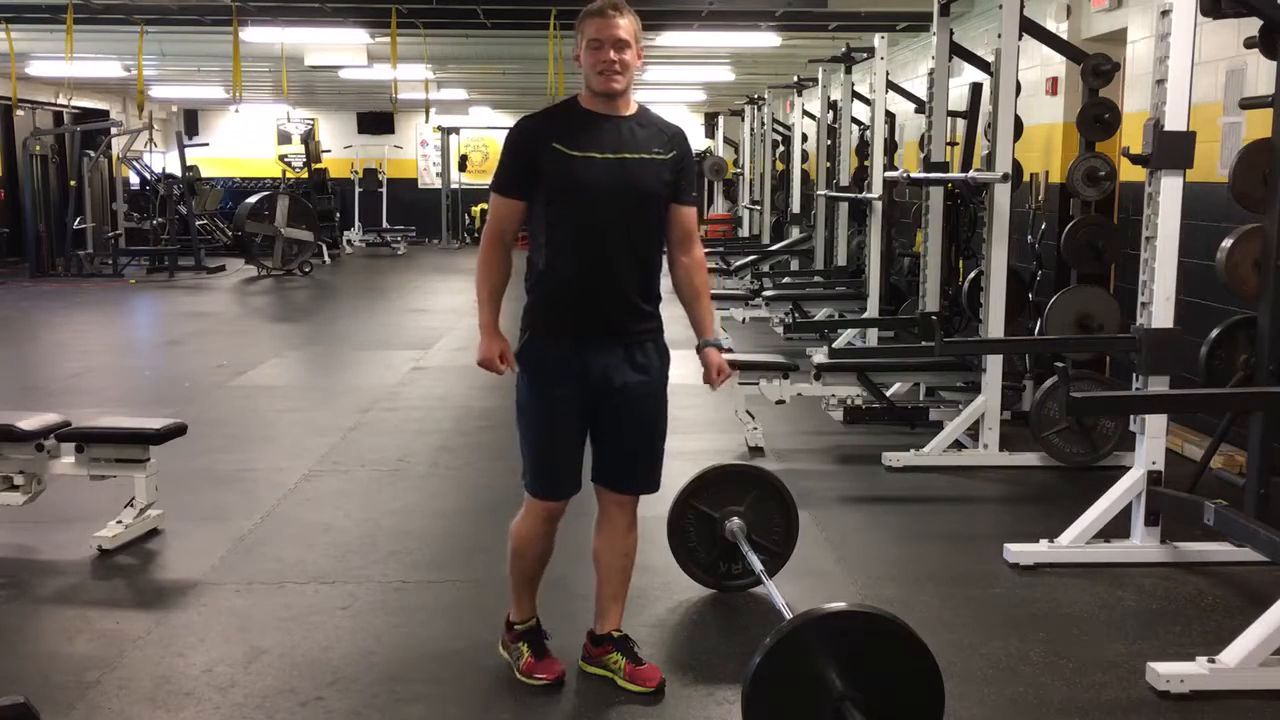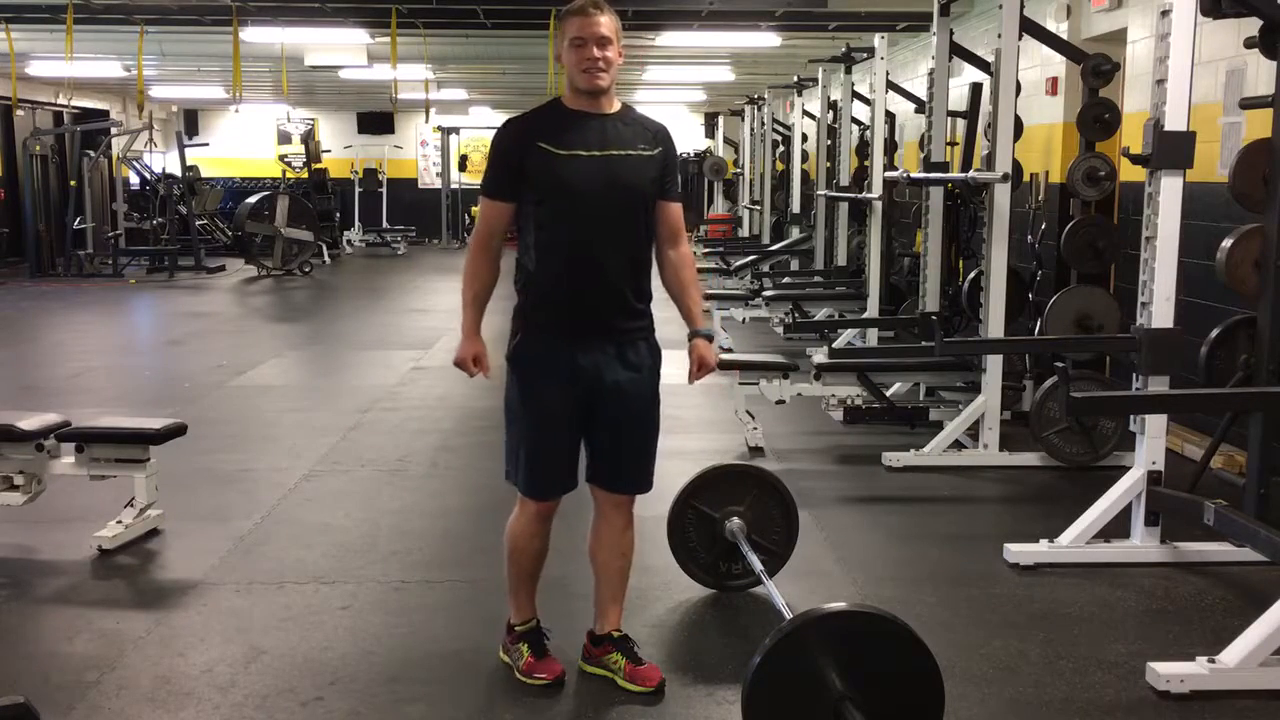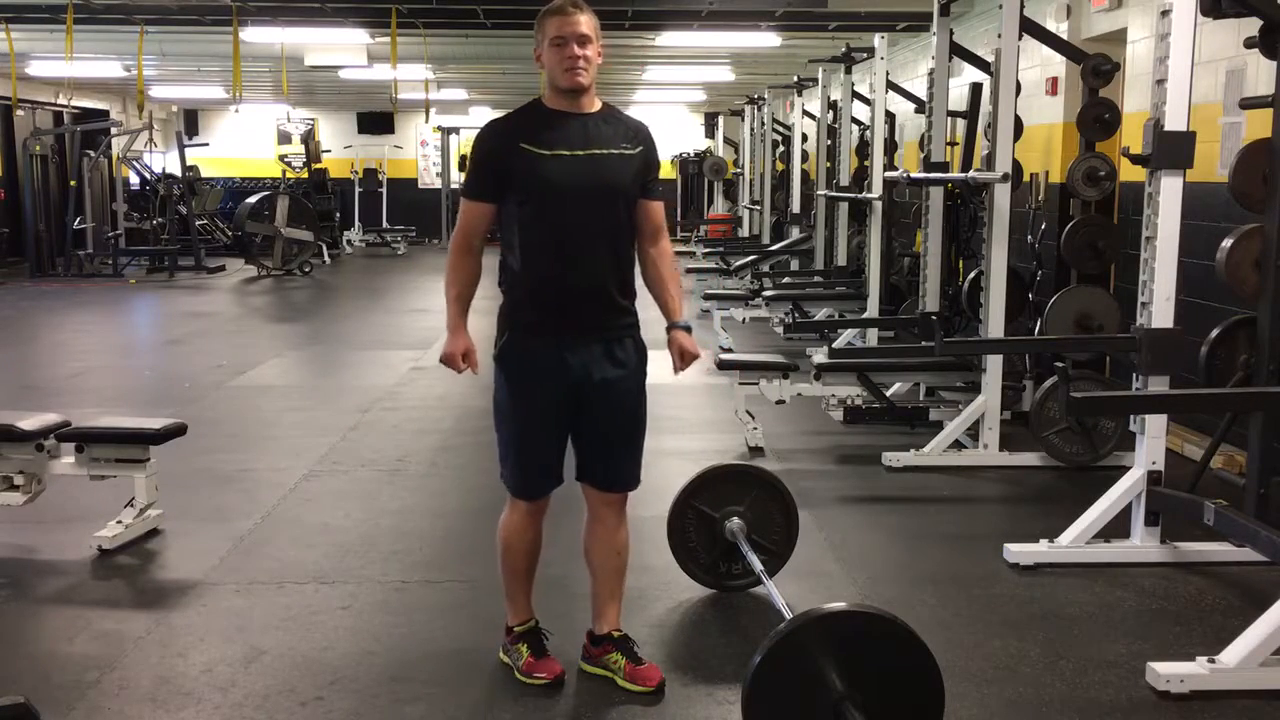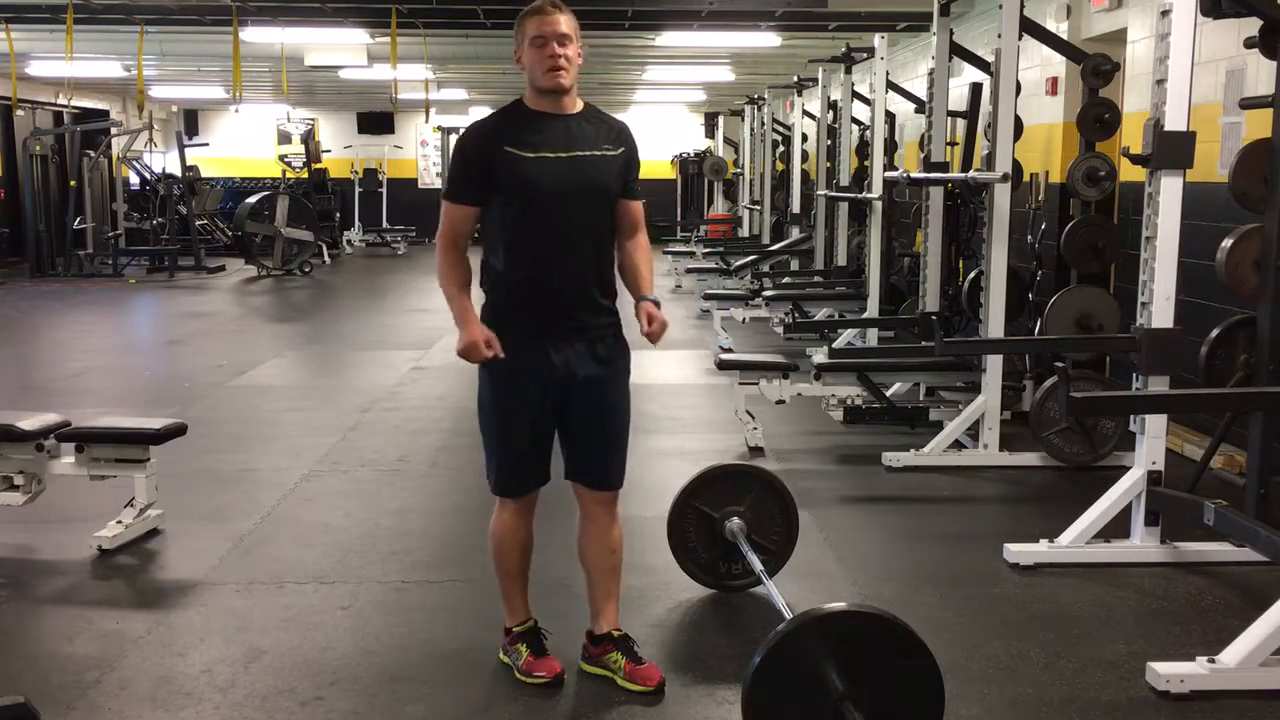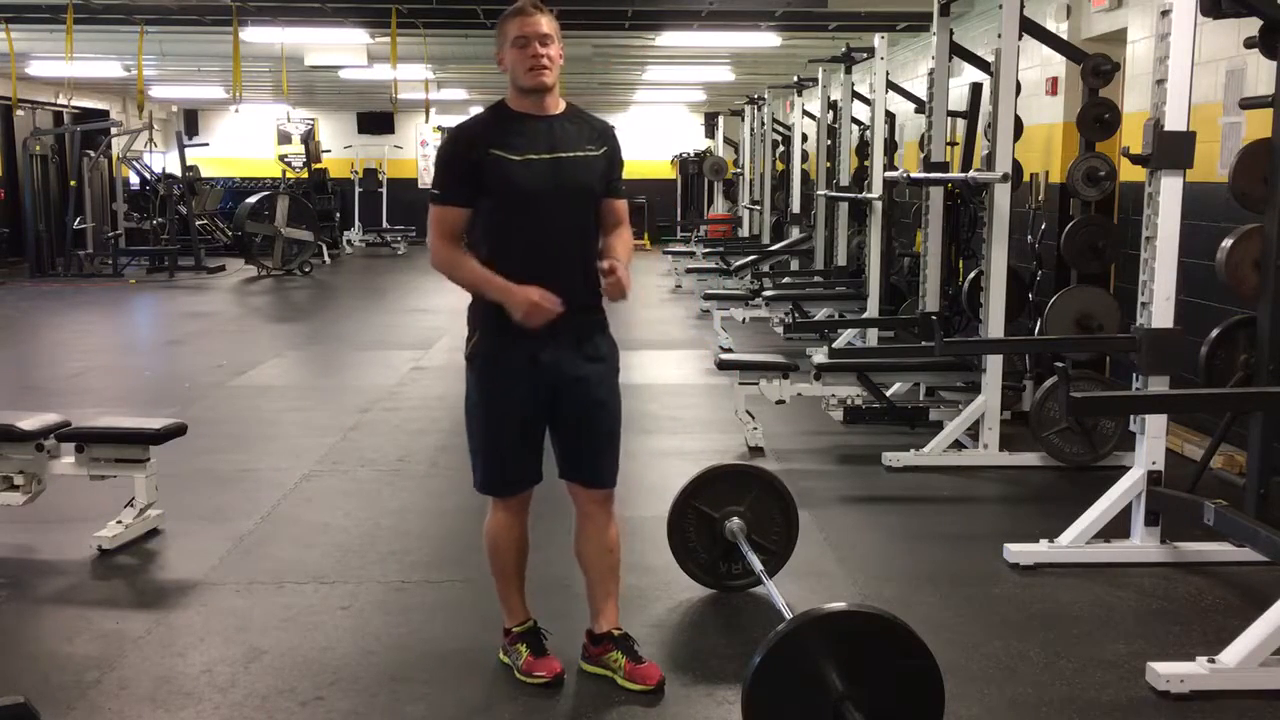
dt=0.2s
person 1, frame 1
left shoulder: (668, 143)
right shoulder: (538, 134)
left elbow: (685, 249)
right elbow: (498, 238)
left wrist: (708, 338)
right wrist: (489, 327)
left hip: (637, 350)
right hip: (554, 349)
left knee: (622, 499)
right knee: (547, 499)
left ankle: (606, 640)
right ankle: (520, 627)
person 1, frame 2
left shoulder: (652, 140)
right shoulder: (524, 135)
left elbow: (673, 244)
right elbow: (487, 240)
left wrist: (698, 330)
right wrist: (471, 329)
left hip: (628, 349)
right hip: (544, 349)
left knee: (617, 498)
right knee: (538, 499)
left ankle: (606, 639)
right ankle: (521, 631)
person 1, frame 3
left shoulder: (633, 138)
right shoulder: (505, 137)
left elbow: (653, 238)
right elbow: (467, 240)
left wrist: (675, 318)
right wrist: (457, 324)
left hip: (614, 346)
right hip: (531, 347)
left knee: (611, 497)
right knee: (528, 498)
left ankle: (606, 639)
right ankle: (520, 632)
person 1, frame 4
left shoulder: (614, 136)
right shoulder: (487, 139)
left elbow: (632, 232)
right elbow: (451, 241)
left wrist: (645, 295)
right wrist: (466, 318)
left hip: (598, 344)
right hip: (517, 346)
left knee: (601, 495)
right knee: (518, 496)
left ankle: (605, 638)
right ankle: (519, 631)
person 1, frame 5
left shoulder: (597, 136)
right shoulder: (471, 141)
left elbow: (617, 224)
right elbow: (443, 247)
left wrist: (619, 260)
right wrist: (507, 292)
left hip: (586, 341)
right hip: (505, 344)
left knee: (597, 493)
right knee: (511, 496)
left ankle: (604, 638)
right ankle: (519, 632)
